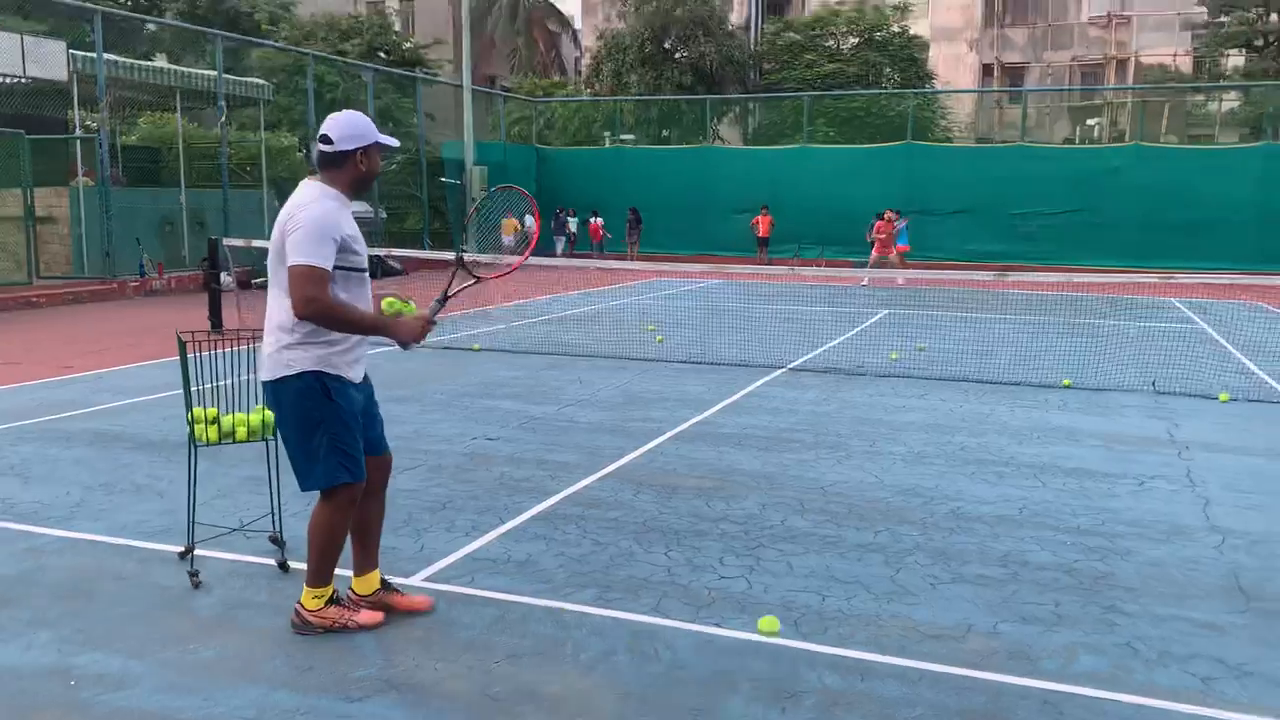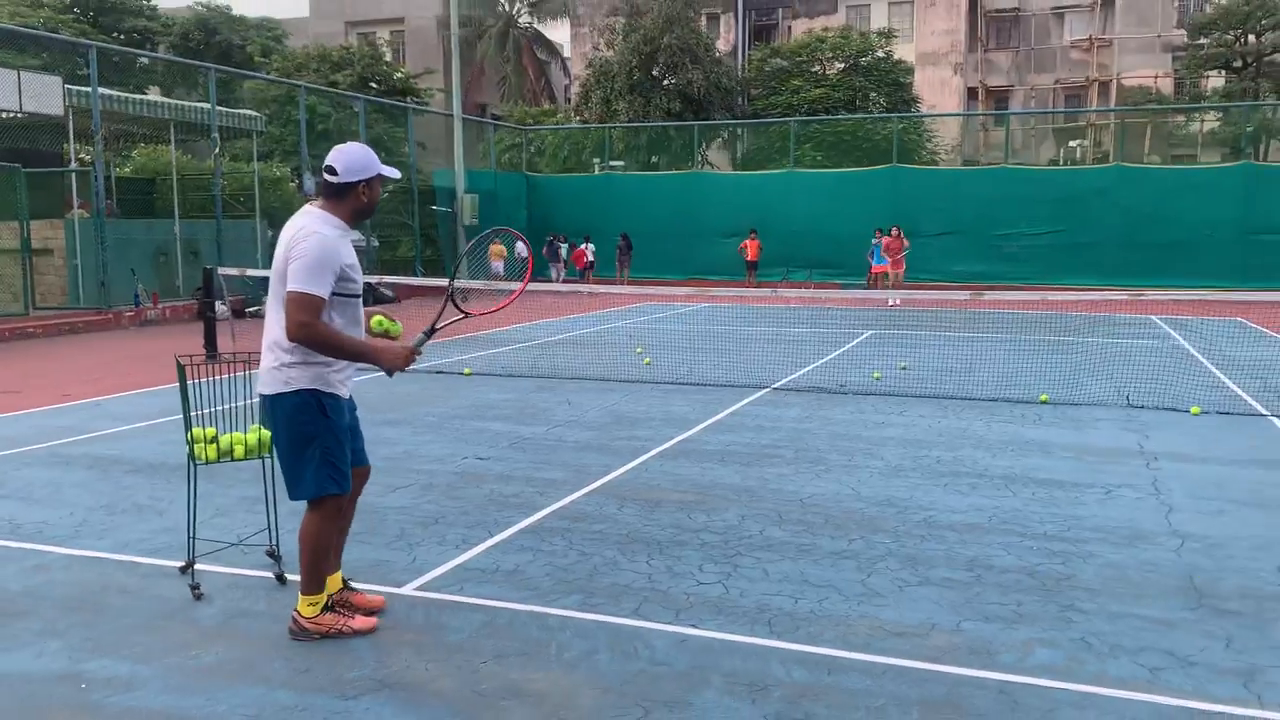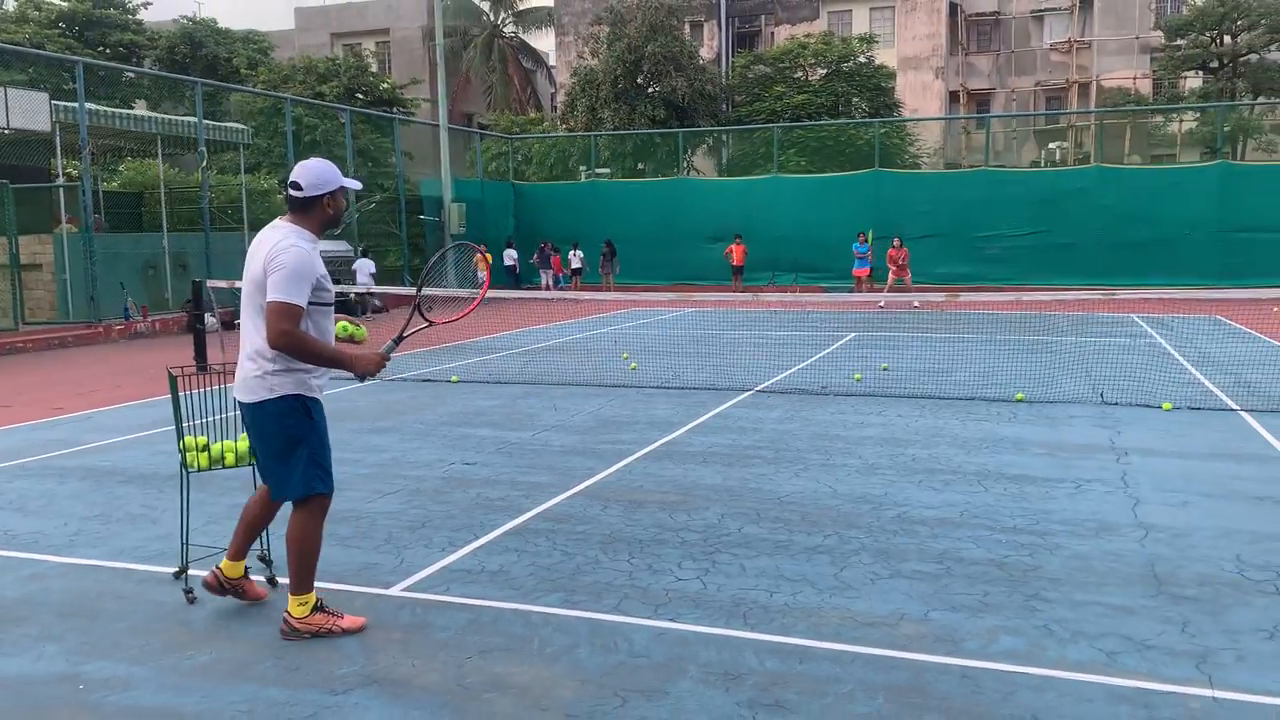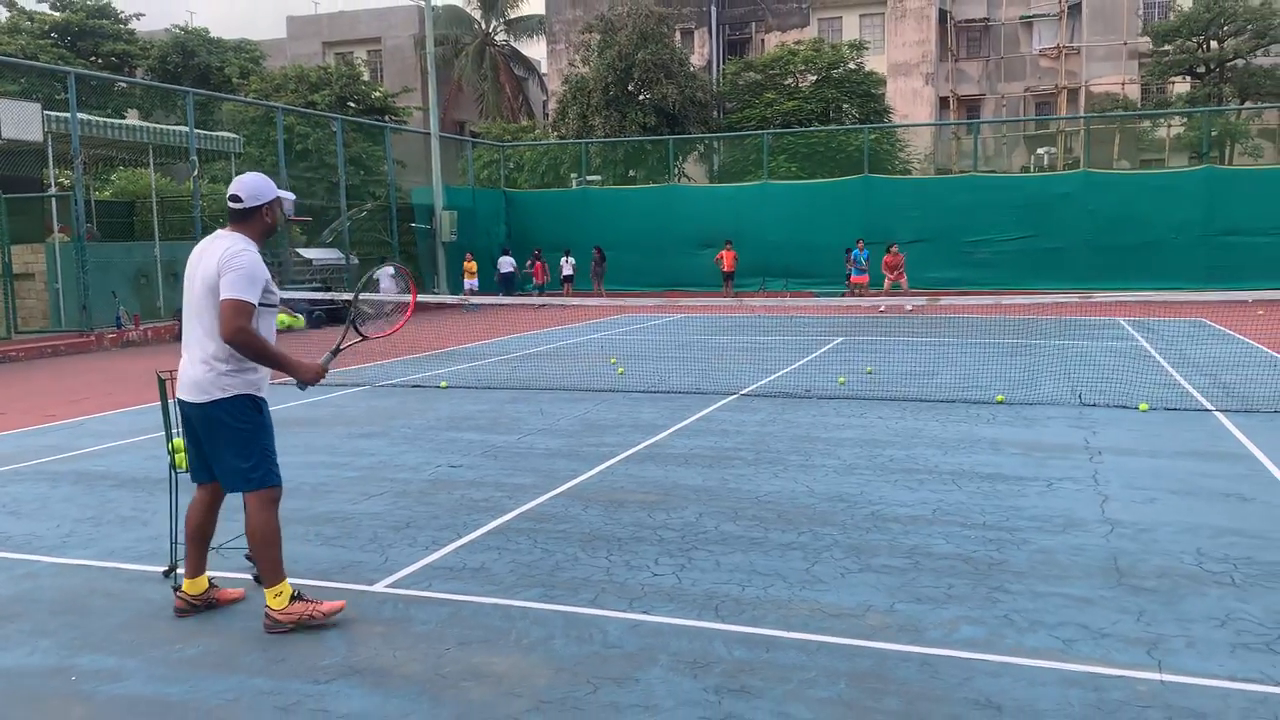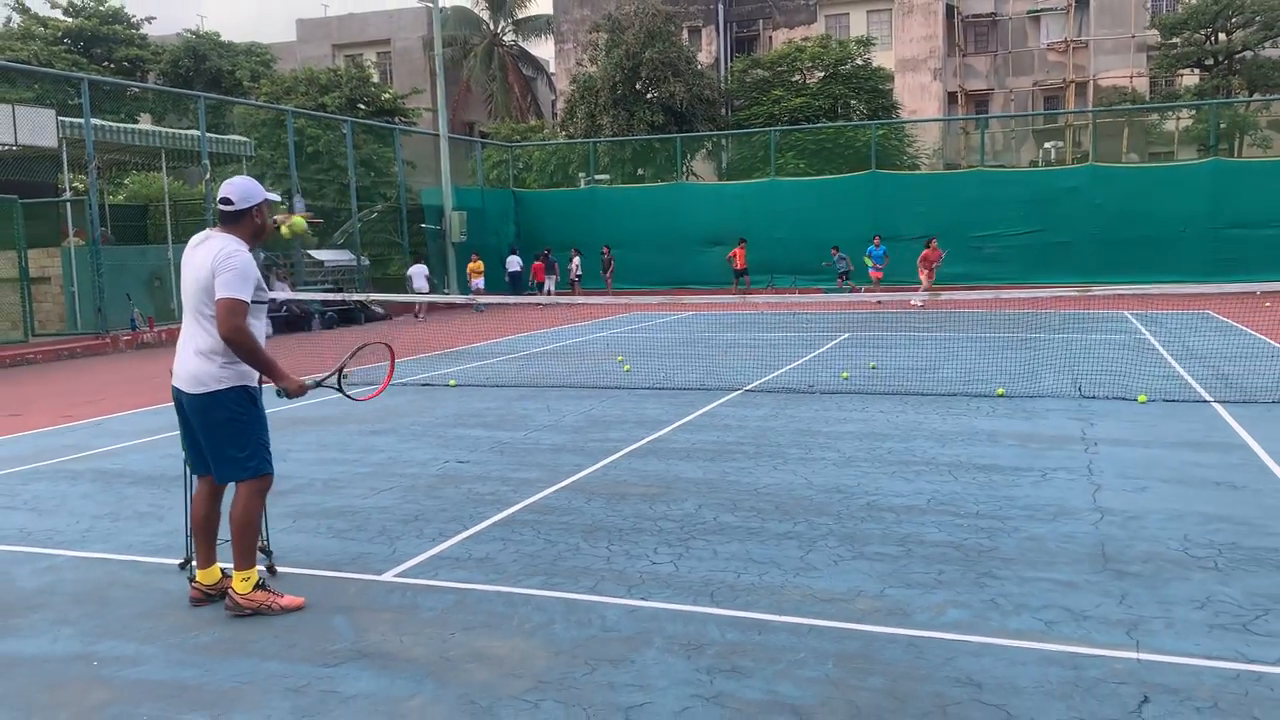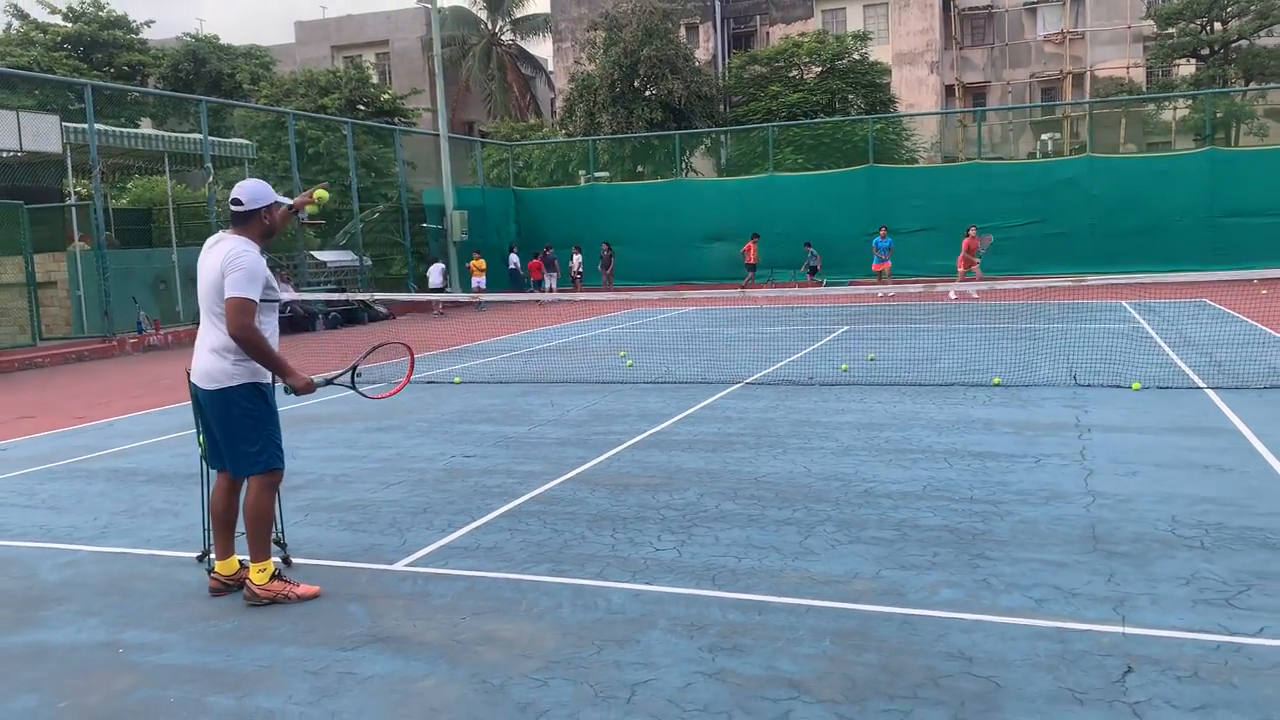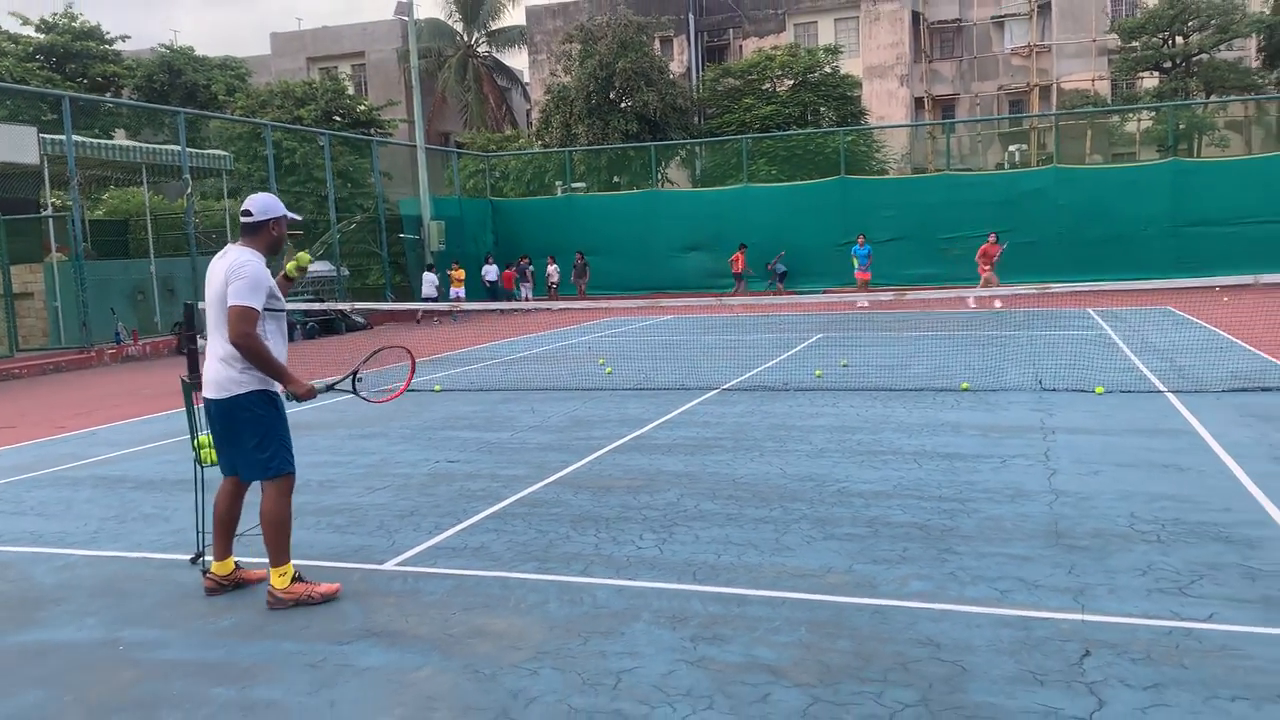
dt=0.4s
person 1, frame 1
left shoulder: (325, 204)
right shoulder: (317, 212)
right elbow: (308, 302)
left wrist: (373, 305)
right wrist: (391, 327)
left hip: (340, 370)
right hip: (310, 374)
left knee: (375, 469)
right knee: (343, 486)
left ankle: (368, 586)
right ankle: (315, 605)
person 1, frame 2
left shoulder: (318, 223)
right shoulder: (320, 240)
right elbow: (301, 327)
left wrist: (358, 318)
right wrist: (378, 355)
left hip: (317, 384)
right hip: (303, 388)
left knee: (352, 475)
right knee: (329, 495)
left ankle: (328, 583)
right ankle: (313, 611)
person 1, frame 3
left shoulder: (275, 234)
right shoulder: (296, 253)
right elbow: (282, 335)
left wrist: (330, 326)
right wrist: (351, 361)
left hip: (261, 387)
right hip: (284, 393)
left knee: (276, 486)
right knee: (312, 497)
left ankle: (229, 572)
right ankle: (303, 611)
person 1, frame 4
left shoulder: (209, 245)
right shoulder: (243, 257)
right elbow: (235, 331)
left wrist: (268, 319)
right wrist: (295, 367)
left hip: (195, 389)
right hip: (230, 393)
left knee: (210, 487)
right knee: (262, 491)
left ankle: (193, 588)
right ankle: (281, 603)
person 1, frame 5
left shoulder: (201, 241)
right shoulder: (236, 258)
right elbow: (232, 330)
left wrist: (275, 228)
right wrist: (280, 376)
left hip: (190, 381)
right hip: (225, 386)
left knee: (210, 480)
right knee: (254, 479)
left ankle: (206, 578)
right ankle: (245, 588)
person 1, frame 6
left shoulder: (219, 242)
right shoulder: (245, 257)
left elbow: (256, 234)
right elbow: (241, 329)
left wrist: (295, 207)
right wrist: (288, 373)
left hip: (209, 379)
right hip: (239, 382)
left knee: (230, 474)
right knee: (265, 474)
left ankle: (225, 569)
right ankle: (262, 579)
person 1, frame 7
left shoulder: (226, 259)
right shoulder: (249, 266)
right elbow: (242, 335)
left wrist: (286, 281)
right wrist: (290, 380)
left hip: (221, 389)
right hip: (248, 391)
left knee: (236, 478)
right knee: (278, 479)
left ankle: (221, 569)
right ankle: (283, 582)
